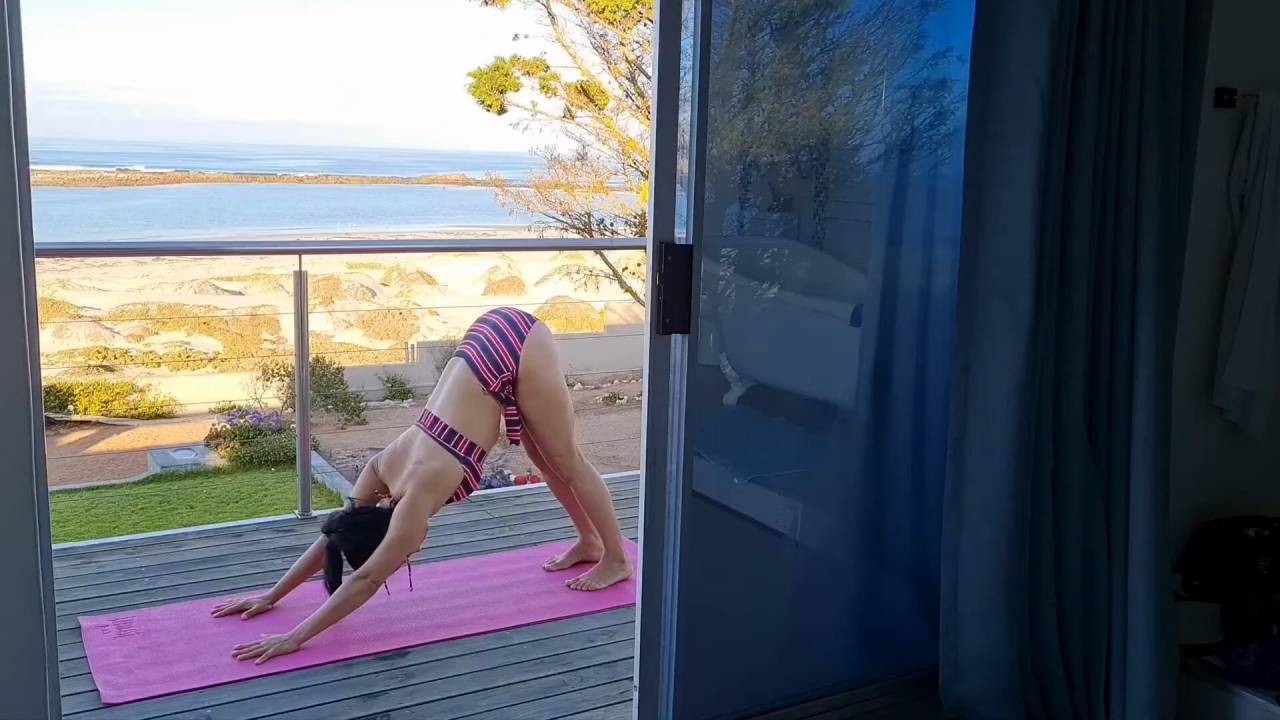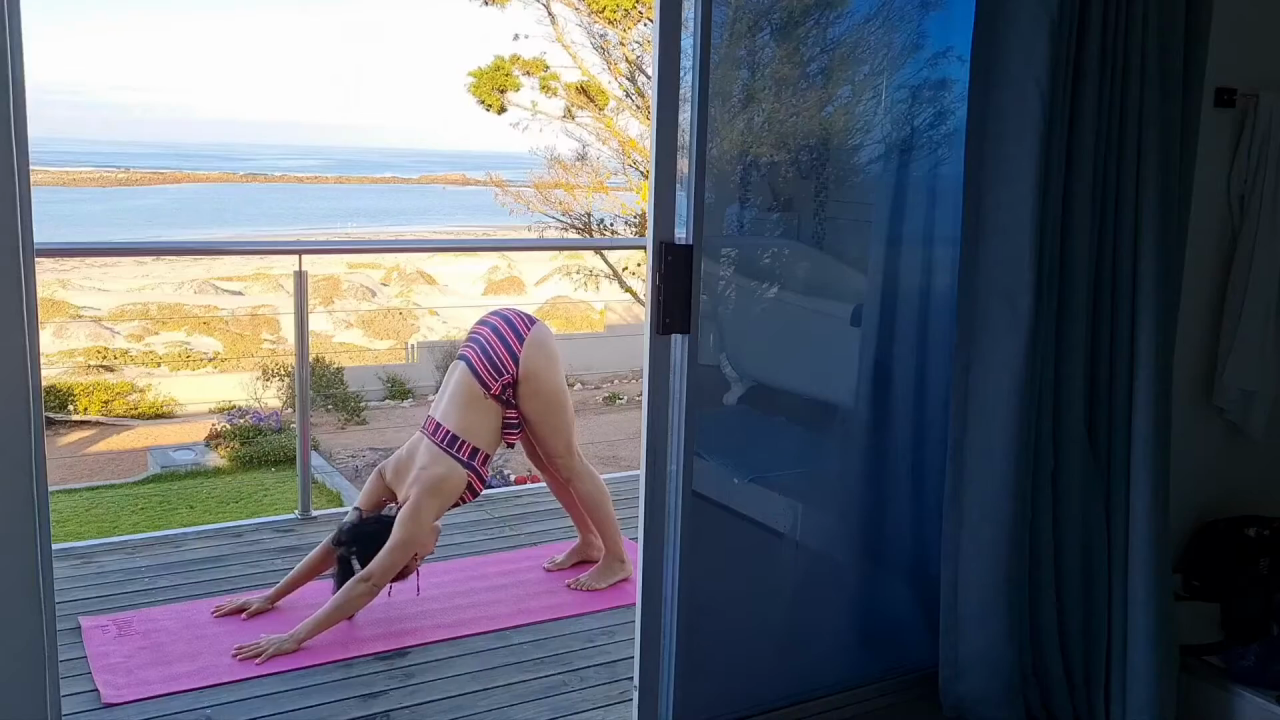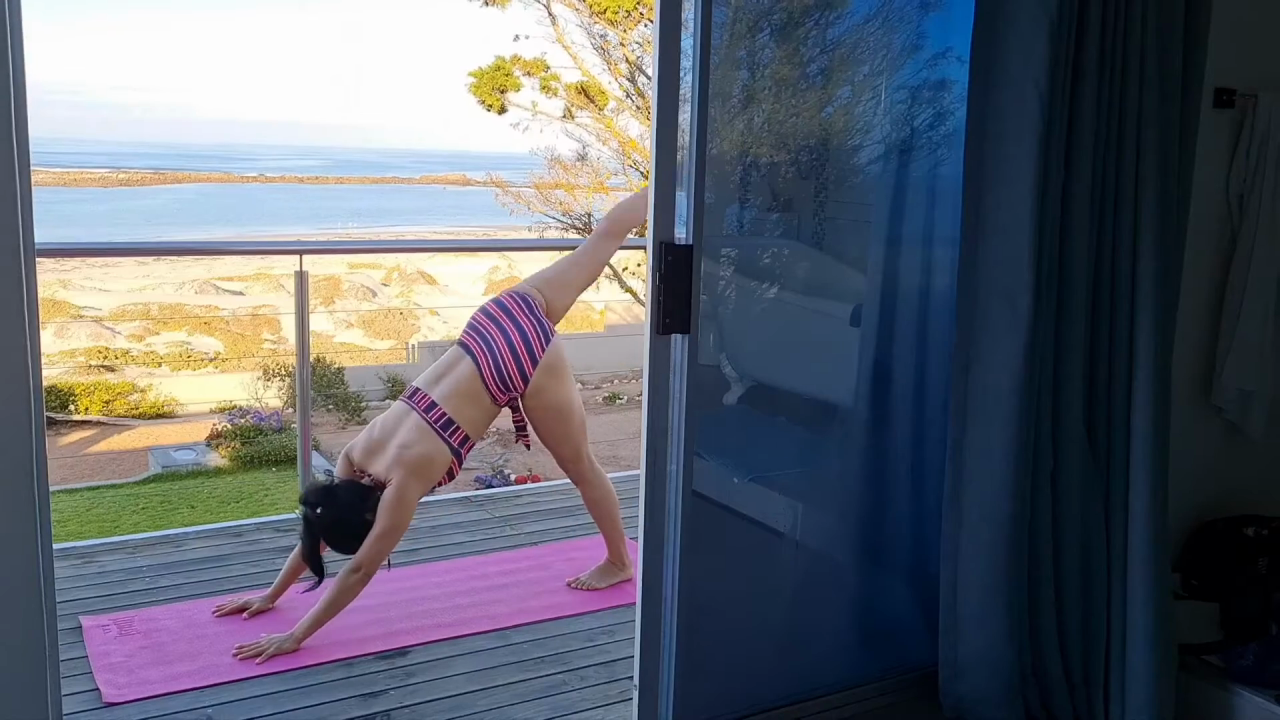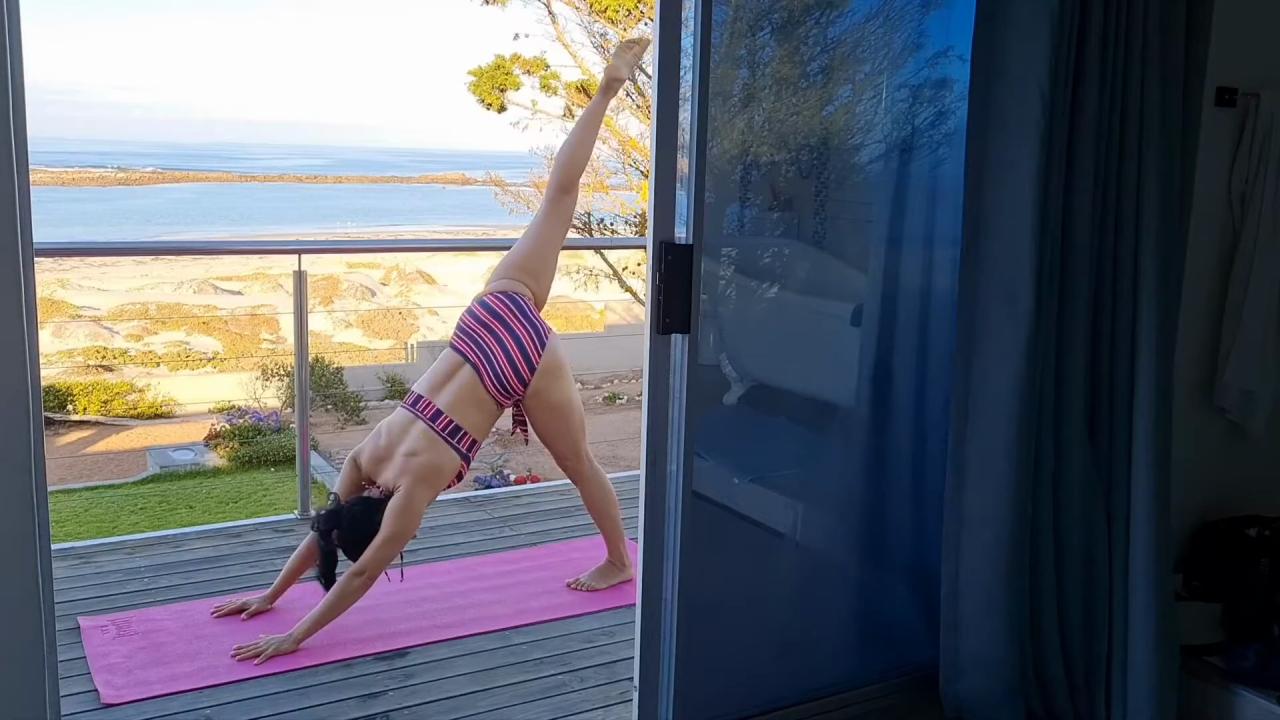
dt=0.5s
person 1, frame 1
left shoulder: (419, 489)
right shoulder: (384, 467)
left elbow: (367, 580)
right elbow: (335, 534)
left wrist: (295, 637)
right wrist: (271, 596)
left hip: (513, 344)
right hip: (494, 338)
left knee: (566, 461)
right knee: (545, 461)
left ankle: (616, 559)
right ankle: (589, 543)
person 1, frame 2
left shoulder: (425, 493)
right shoulder: (393, 473)
left elbow: (369, 581)
right elbow: (339, 541)
left wrist: (295, 637)
right wrist: (271, 597)
left hip: (513, 345)
right hip: (497, 339)
left knee: (565, 462)
right knee: (544, 461)
left ankle: (617, 559)
right ankle: (588, 544)
person 1, frame 3
left shoulder: (399, 486)
right shoulder: (360, 453)
left elbow: (361, 570)
right elbow: (319, 518)
left wrist: (295, 633)
right wrist: (271, 595)
left hip: (522, 345)
right hip: (503, 318)
left knee: (579, 466)
right knee: (591, 254)
left ankle: (621, 562)
person 1, frame 4
left shoulder: (410, 486)
right shoulder: (368, 458)
left elbow: (361, 576)
right elbow: (322, 531)
left wrist: (291, 638)
right wrist: (267, 596)
left hip: (519, 352)
right hip: (498, 316)
left knee: (578, 464)
right knee: (560, 193)
left ankle: (619, 563)
right ankle: (607, 90)
